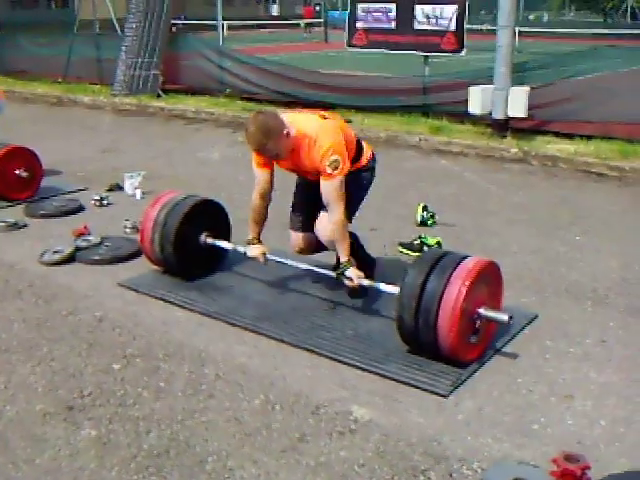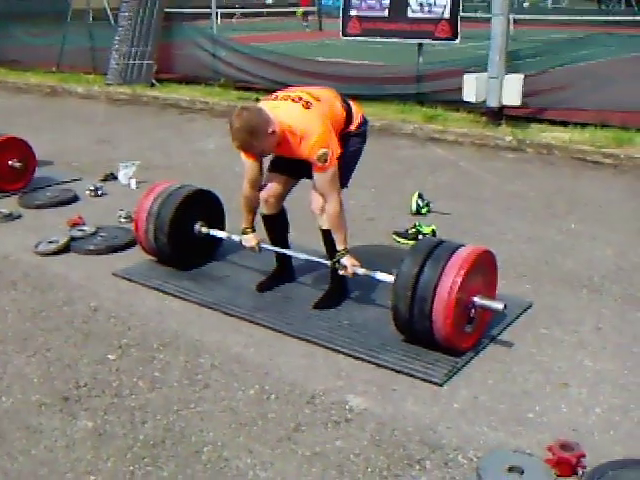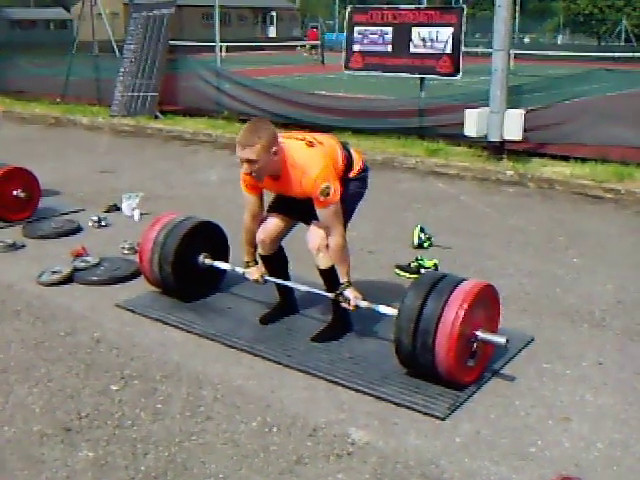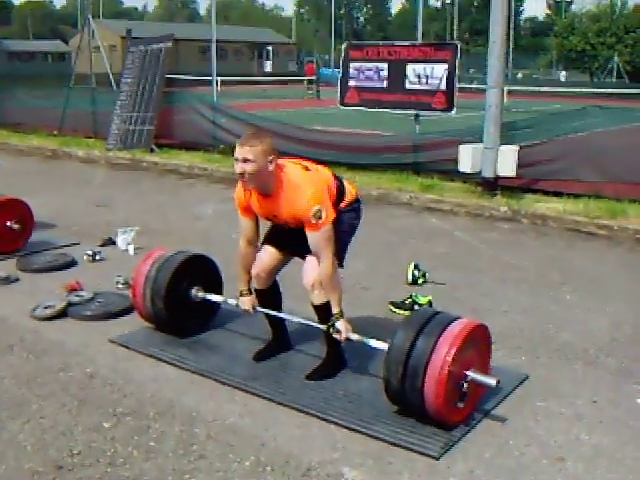
dt=1s
person 1, frame 1
left shoulder: (324, 142)
right shoulder: (266, 139)
left elbow: (335, 208)
right elbow: (261, 195)
left wrist: (347, 263)
right wrist: (254, 240)
left hip: (355, 168)
right hip: (312, 173)
left knee: (325, 232)
right knee: (300, 244)
left ankle: (361, 260)
right ankle: (346, 245)
person 1, frame 2
left shoulder: (312, 134)
right shoulder: (253, 128)
left elbow: (331, 200)
right elbow: (251, 184)
left wrist: (343, 253)
right wrist: (248, 229)
left hip: (346, 129)
left knee: (319, 205)
right knee: (269, 197)
left ankle: (339, 282)
right ankle: (284, 268)
person 1, frame 3
left shoulder: (312, 170)
right shoulder: (250, 168)
left elbow: (335, 233)
right elbow: (252, 216)
left wrist: (346, 285)
right wrist: (250, 262)
left hip: (348, 176)
left knee: (317, 242)
right knee: (265, 237)
left ankle: (342, 316)
right ankle: (287, 301)
person 1, frame 4
left shoulder: (305, 193)
right shoulder: (245, 190)
left elbow: (326, 259)
right elbow: (247, 241)
left wrist: (338, 315)
right wrist: (244, 291)
left hip: (339, 209)
right hip: (291, 218)
left knee: (312, 279)
right knee: (260, 272)
left ankle: (335, 355)
right ankle: (280, 338)
